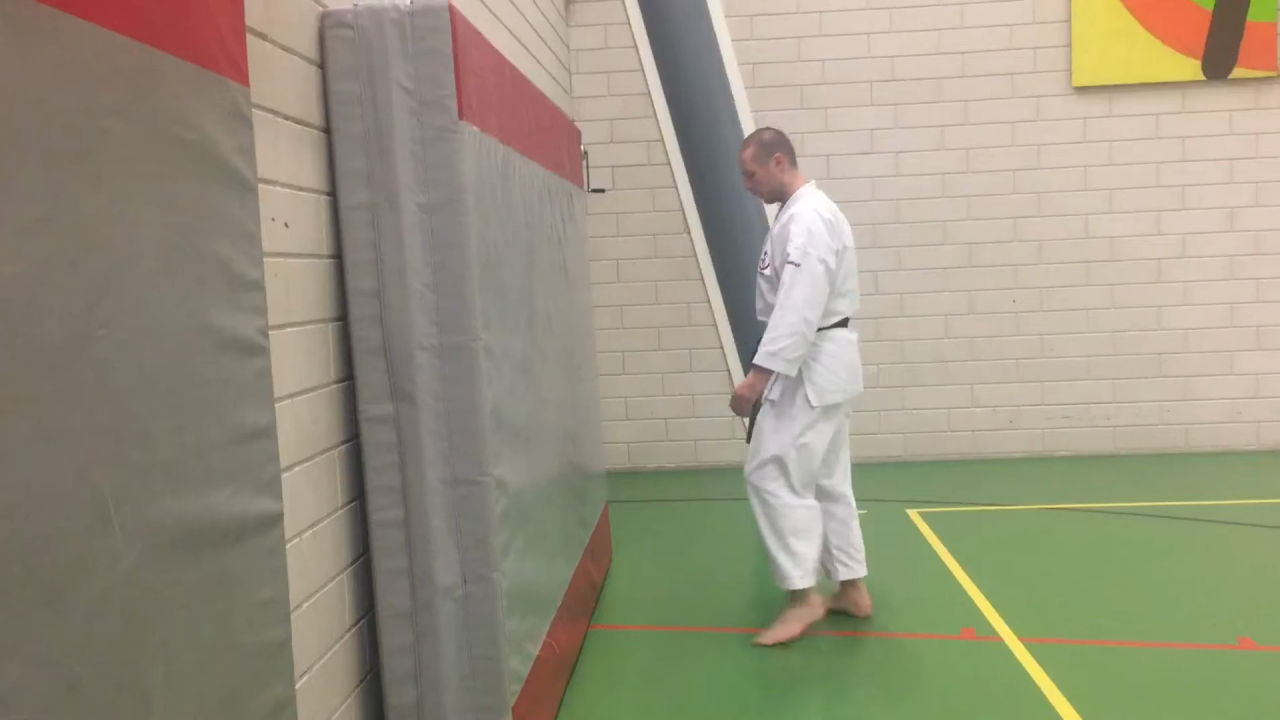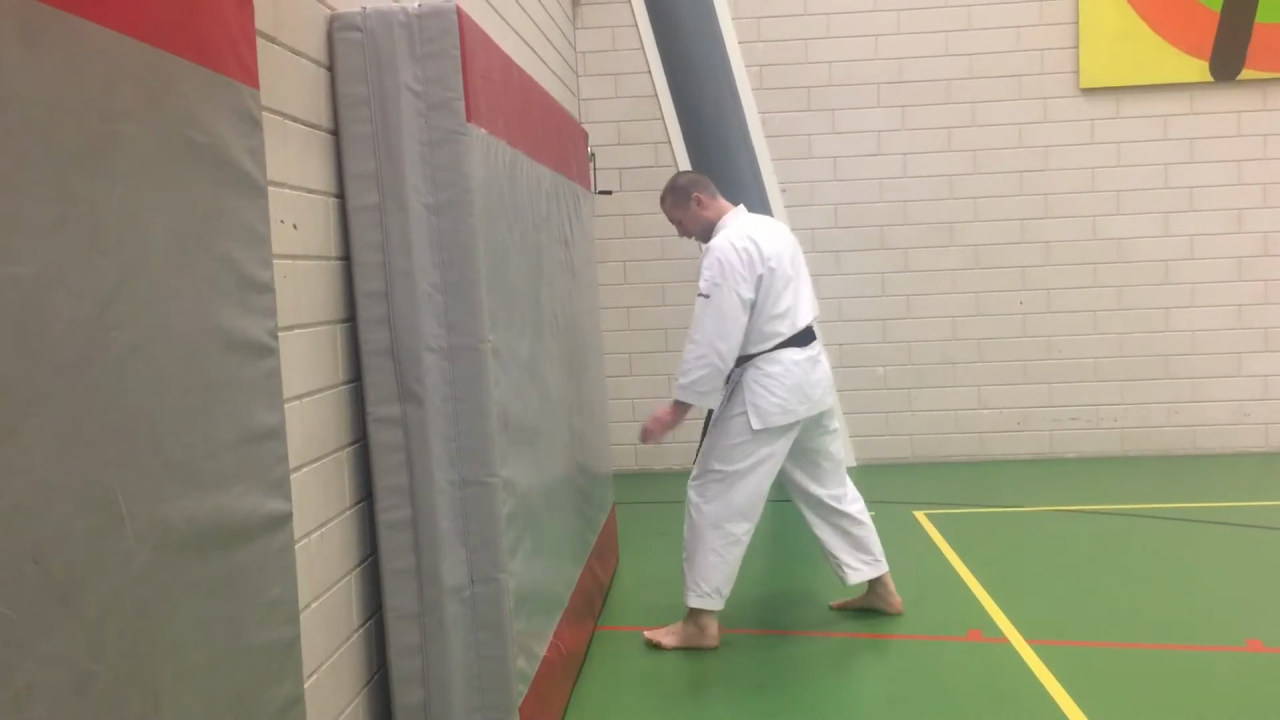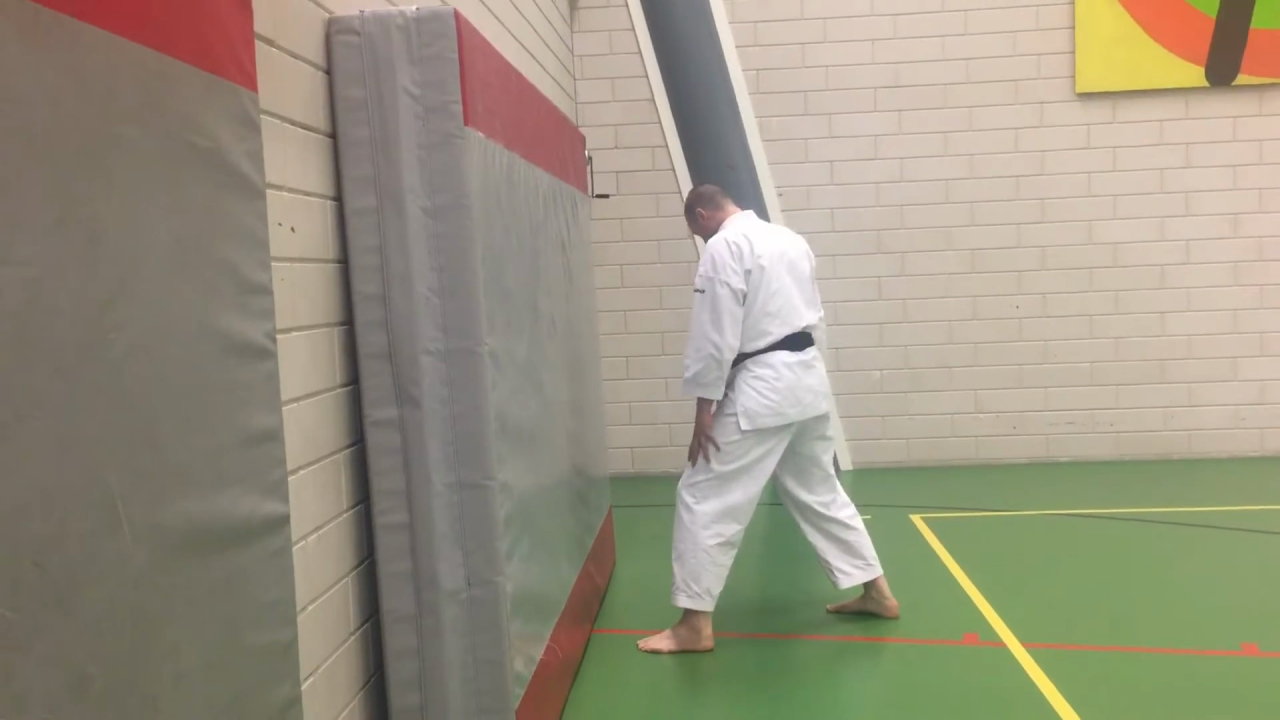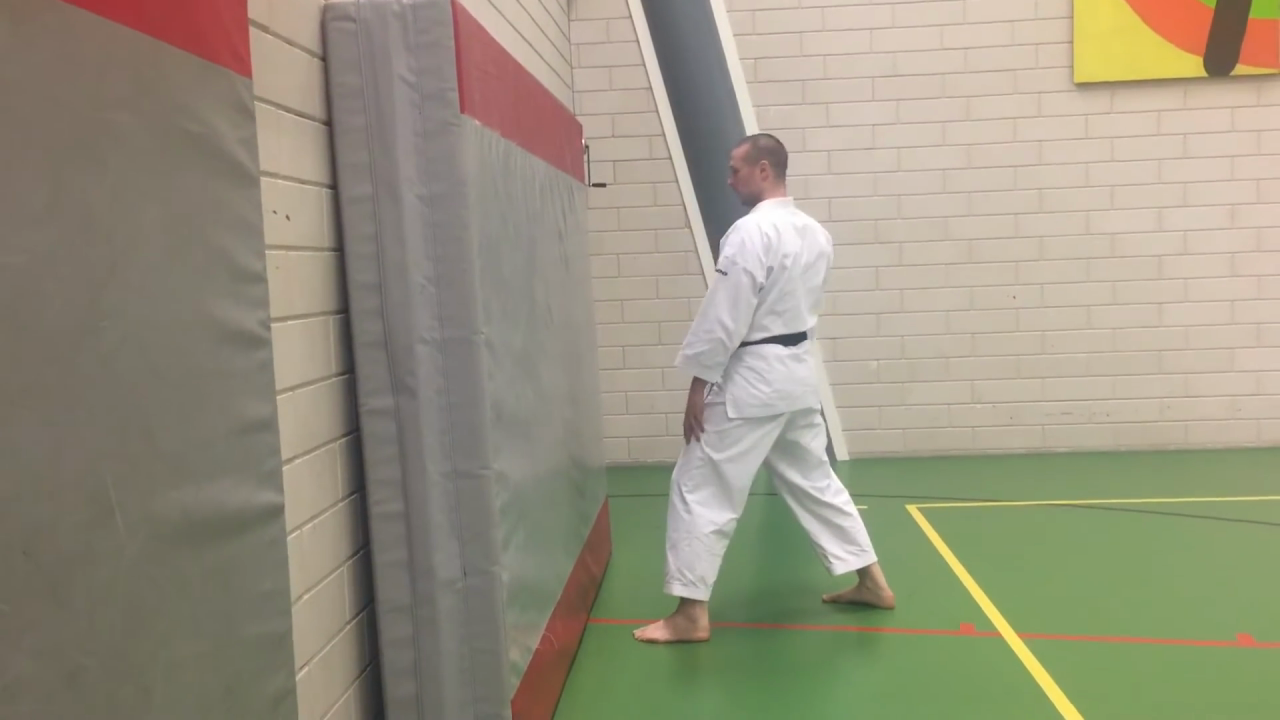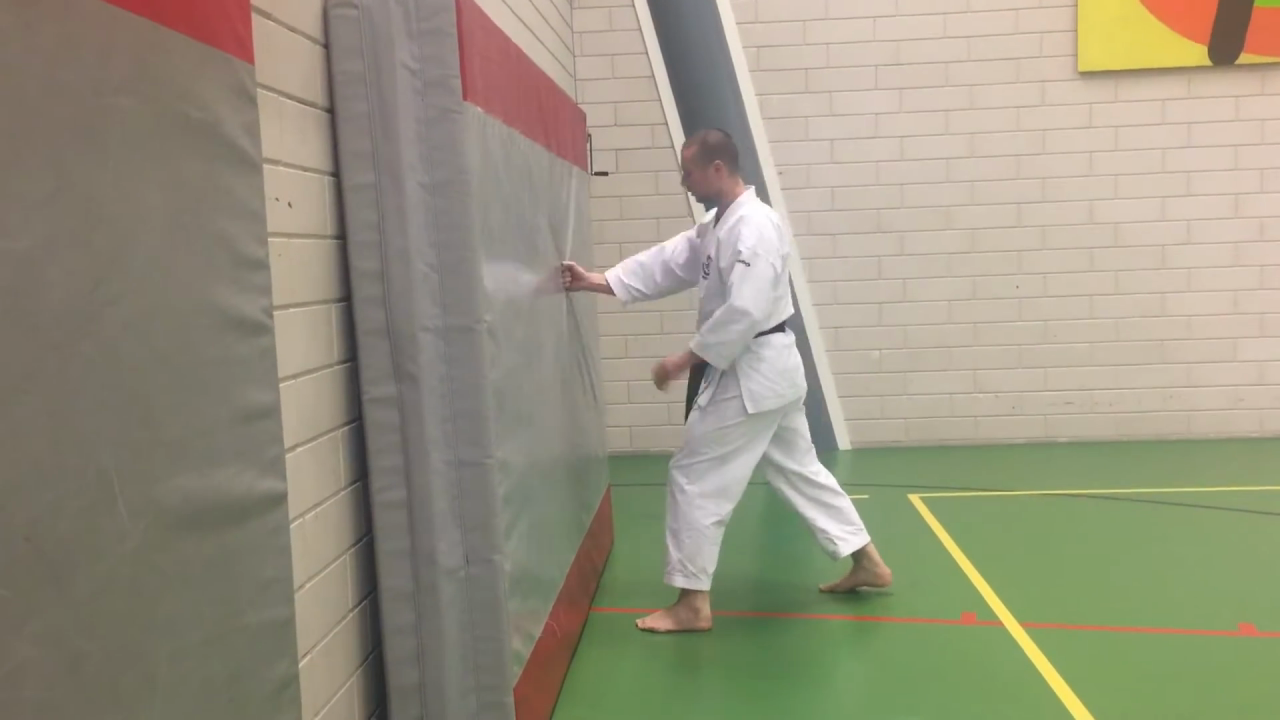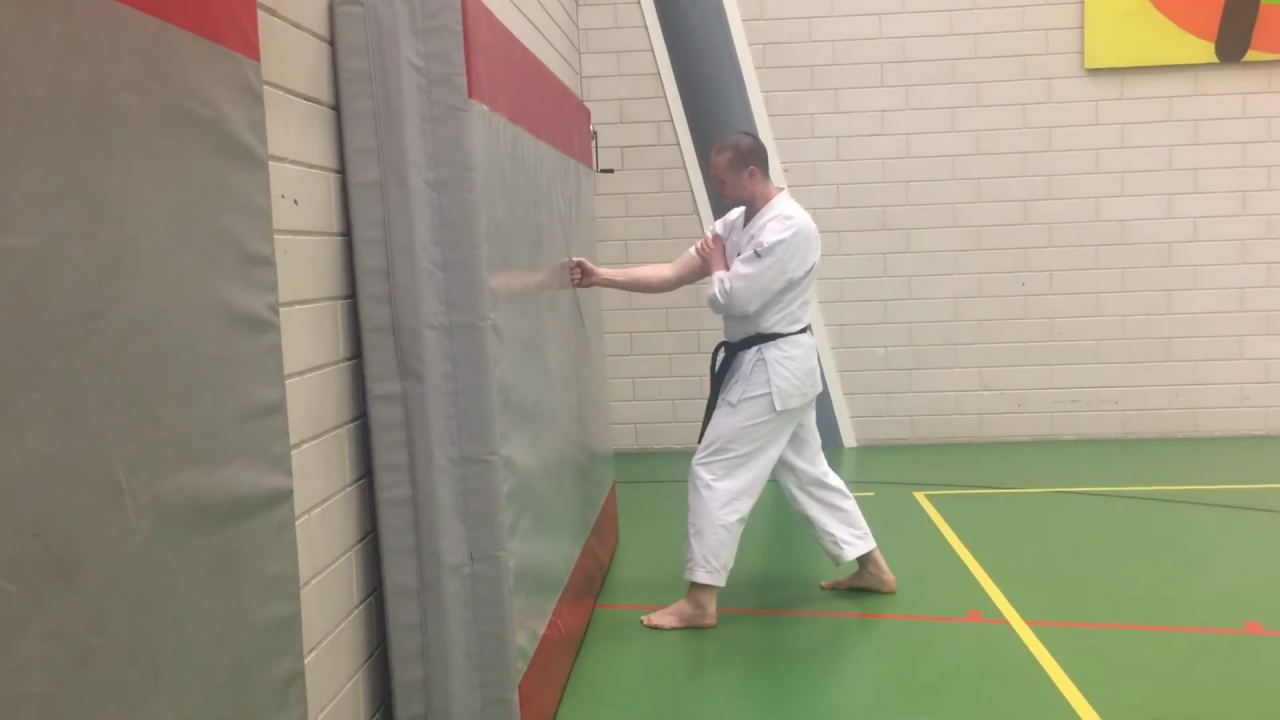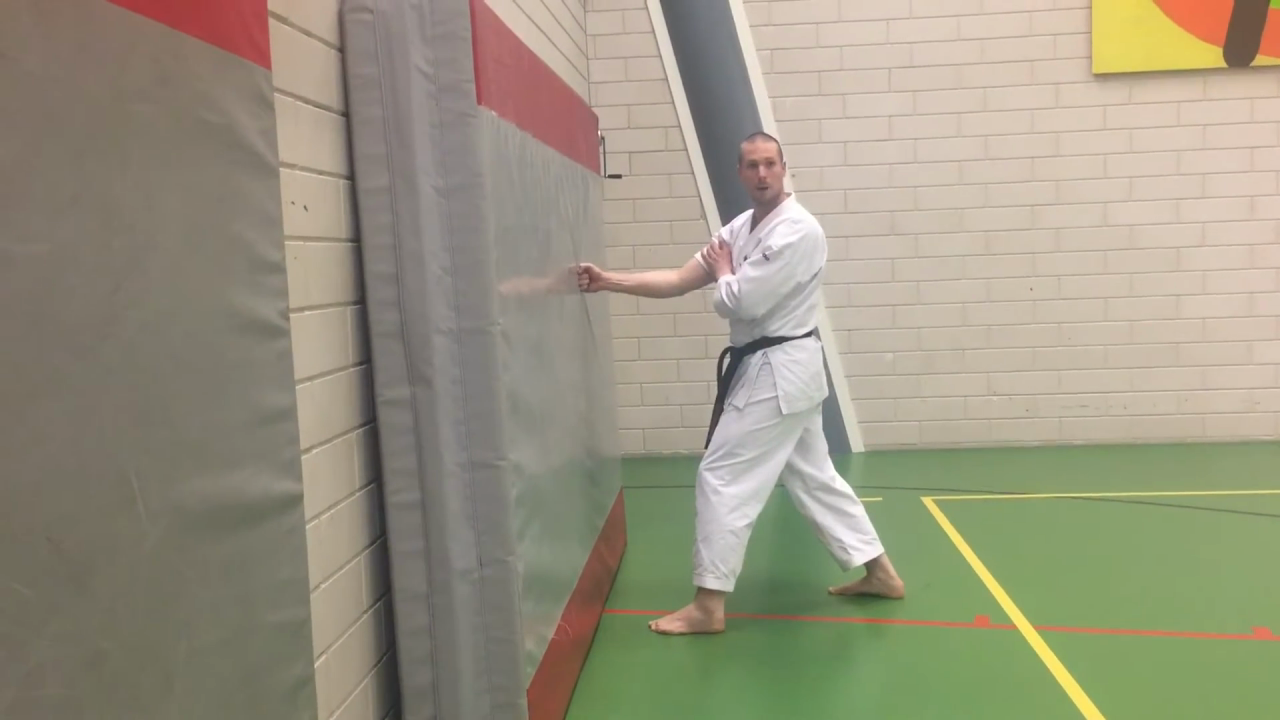
dt=0.7s
person 1, frame 1
left shoulder: (806, 219)
right shoulder: (807, 213)
left elbow: (797, 310)
left wrist: (758, 375)
right wrist: (769, 371)
left hip: (811, 366)
right hip: (820, 361)
left knee: (772, 474)
right knee: (827, 480)
left ankle: (804, 595)
right ankle: (851, 588)
person 1, frame 2
left shoulder: (725, 250)
right shoulder: (772, 229)
left elbow: (713, 341)
left wrist: (678, 407)
left hip: (769, 384)
right hip: (809, 371)
left knee: (716, 497)
right knee: (828, 487)
left ankle: (701, 619)
right ankle: (880, 587)
person 1, frame 3
left shoulder: (723, 246)
right shoulder: (790, 239)
left elbow: (714, 336)
left wrist: (704, 409)
left hip: (761, 387)
right hip: (808, 377)
left knee: (704, 499)
right knee: (820, 491)
left ankle: (695, 623)
right ankle: (876, 591)
person 1, frame 4
left shoulder: (751, 232)
right shoulder: (816, 233)
left elbow: (722, 318)
left wrist: (698, 386)
left hip: (751, 378)
right hip: (797, 373)
left knee: (700, 488)
right knee: (814, 481)
left ankle: (690, 613)
right ankle: (871, 581)
person 1, frame 5
left shoulder: (754, 224)
right shoulder: (717, 225)
left elbow: (745, 308)
right elbow: (666, 263)
left wrist: (688, 358)
right wrist: (595, 282)
left hip: (753, 371)
right hip: (774, 367)
left knee: (695, 477)
right knee: (800, 467)
left ankle: (692, 603)
right ankle: (866, 562)
person 1, frame 6
left shoulder: (789, 226)
right shoulder: (736, 223)
left elbow: (731, 298)
right elbow: (673, 274)
left wrist: (717, 267)
right wrist: (601, 276)
left hip: (771, 368)
right hip: (775, 365)
left knee: (715, 472)
right knee: (806, 470)
left ankle: (700, 599)
right ankle: (871, 566)
person 1, frame 7
left shoulder: (797, 231)
right shoulder: (741, 228)
left elbow: (738, 301)
right elbow: (680, 280)
left wrist: (723, 271)
right wrist: (609, 281)
left hip: (777, 371)
right hip: (779, 369)
left knee: (721, 478)
right knee: (813, 476)
left ankle: (708, 605)
right ankle: (879, 571)
